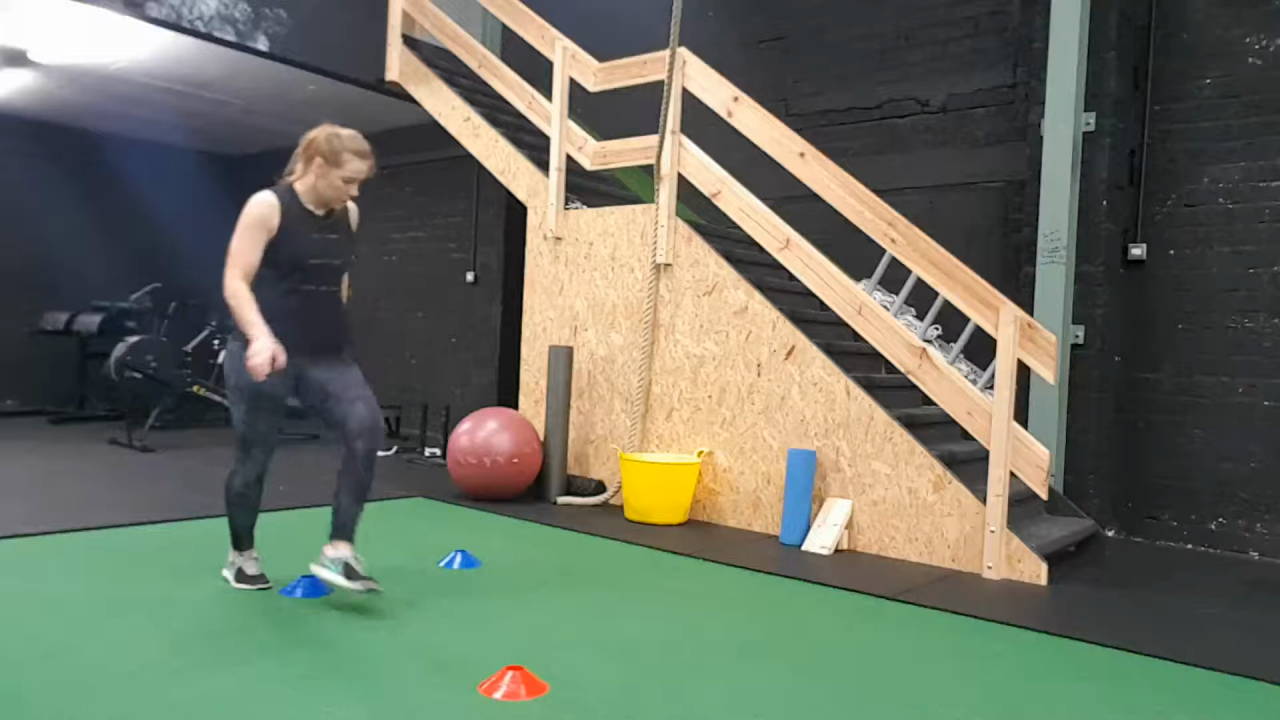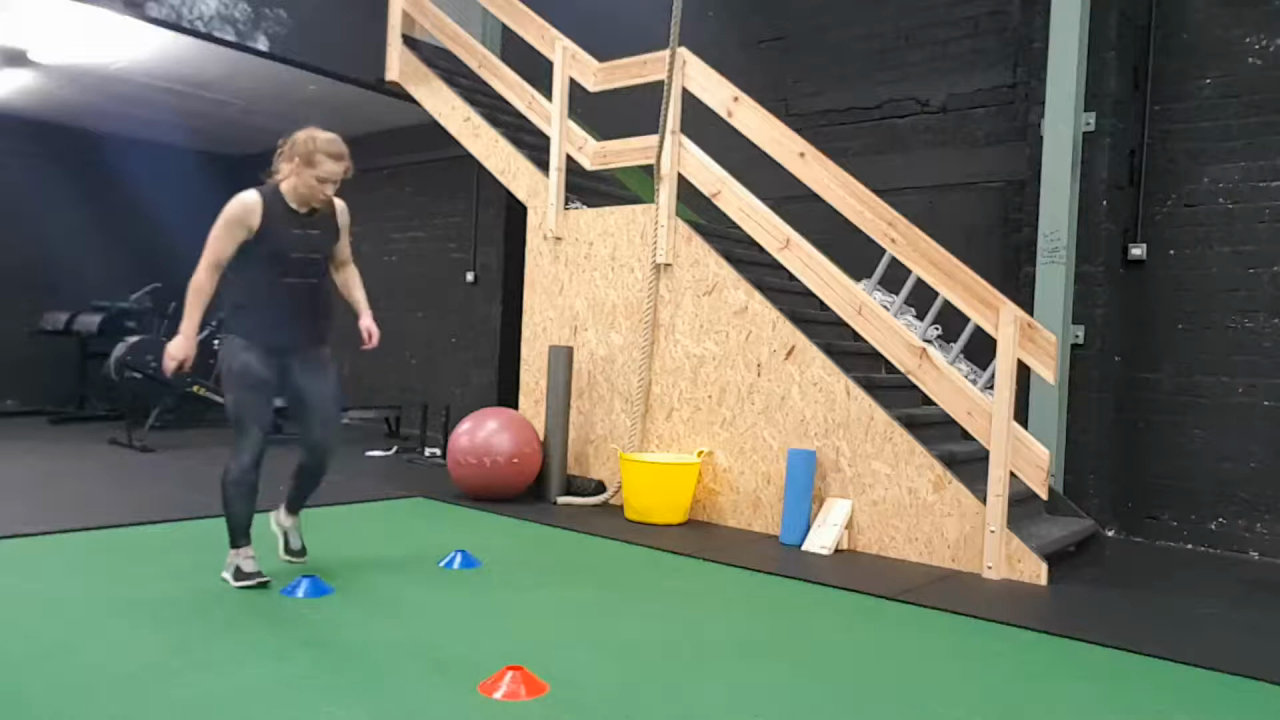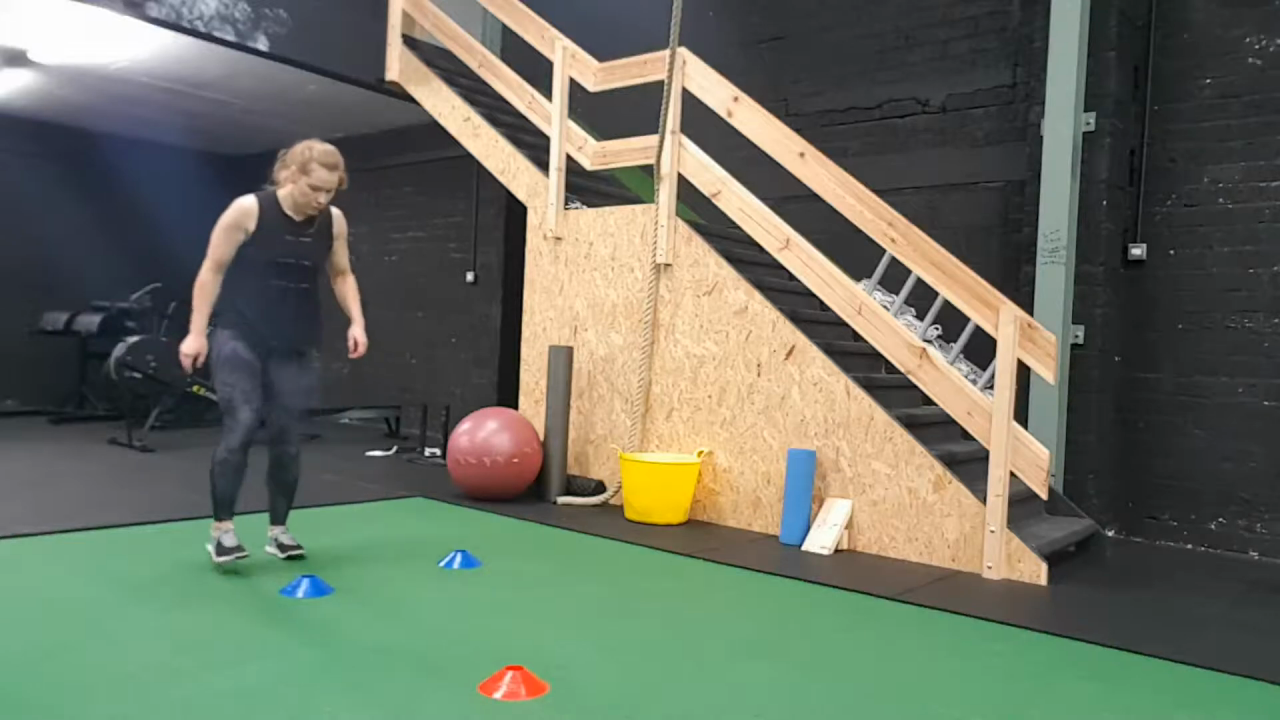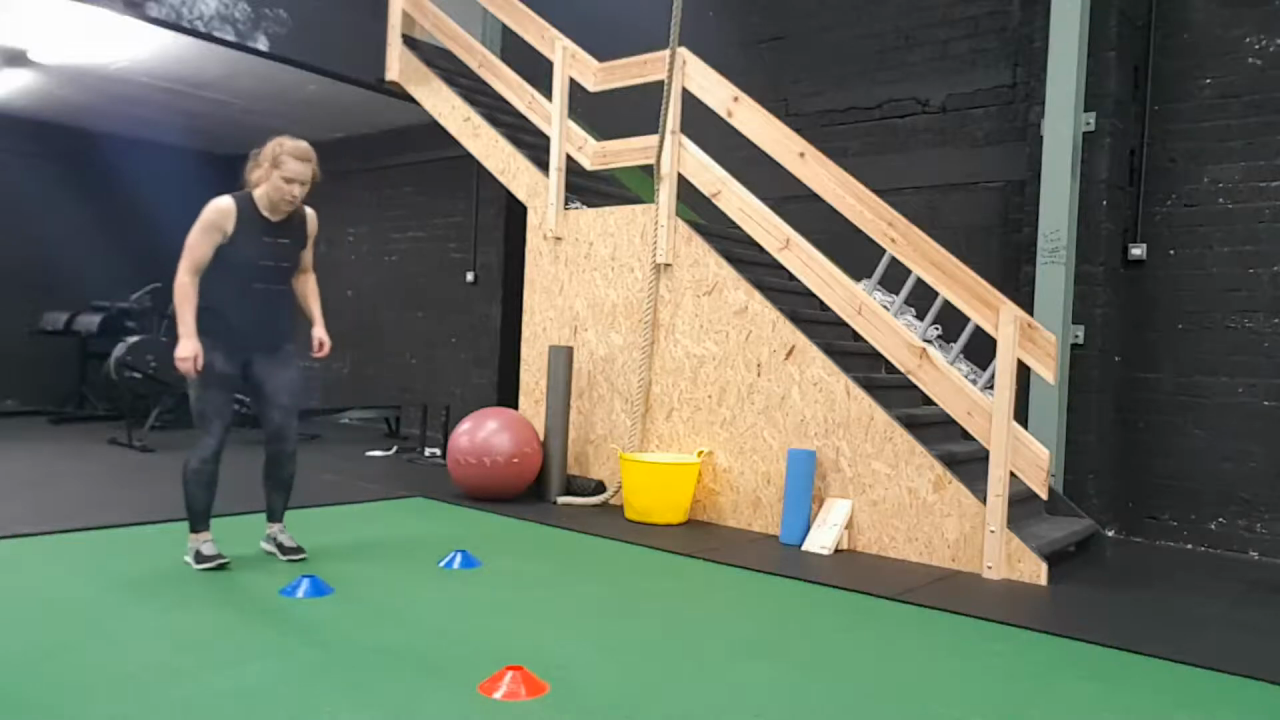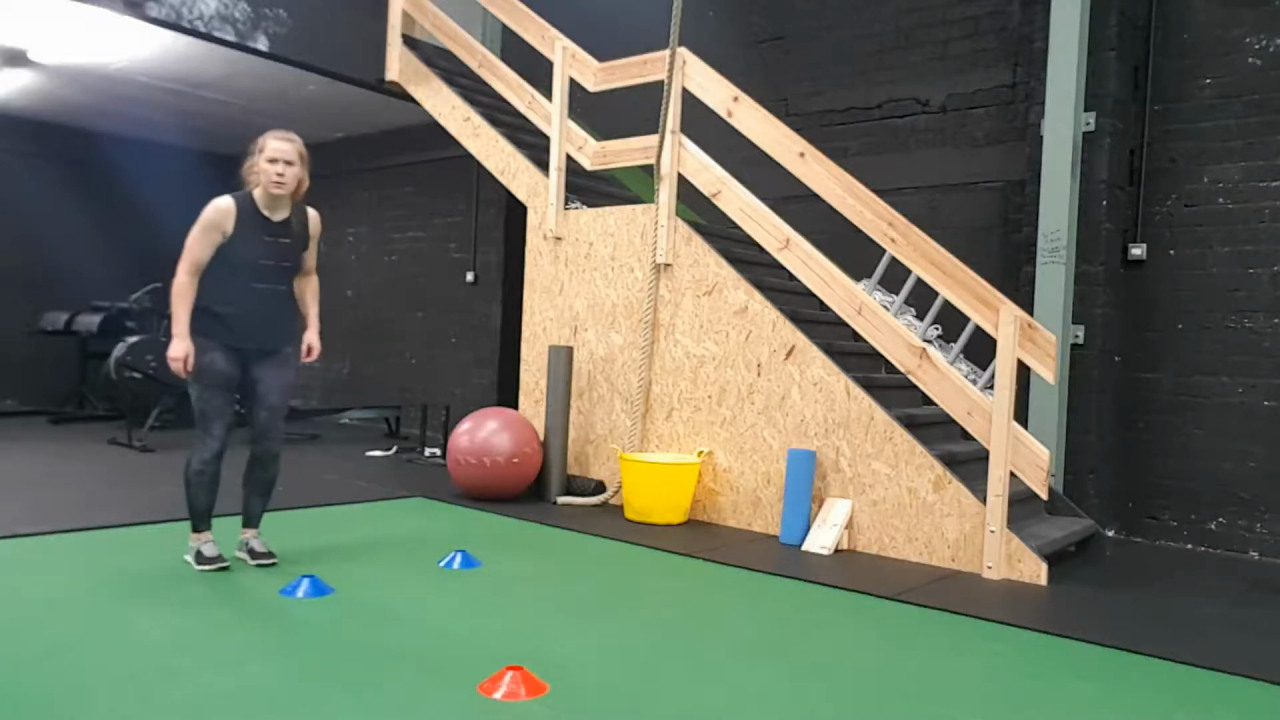
dt=0.3s
person 1, frame 1
left shoulder: (348, 215)
right shoulder: (266, 207)
right elbow: (235, 282)
right wrist: (260, 339)
left hip: (325, 354)
right hip: (263, 355)
left knee: (367, 429)
right knee: (254, 457)
left ankle: (338, 550)
right ankle: (241, 556)
person 1, frame 2
left shoulder: (336, 213)
right shoulder: (250, 206)
left elbow: (343, 266)
right elbow: (209, 269)
left wrist: (364, 313)
right wrist: (187, 334)
left hip: (309, 348)
right hip: (250, 345)
left knee: (321, 443)
right knee: (251, 446)
left ankle: (288, 515)
right ankle: (239, 554)
person 1, frame 3
left shoulder: (334, 221)
right shoulder: (248, 210)
left elbow: (341, 275)
right elbow: (212, 271)
left wrist: (356, 321)
right wrist: (197, 331)
left hip: (296, 348)
right hip: (238, 337)
left knee: (286, 439)
right knee: (241, 428)
left ankle: (278, 530)
right ankle: (222, 529)
person 1, frame 4
left shoulder: (306, 221)
right shoulder: (224, 211)
right elbow: (188, 274)
left wrist: (317, 322)
right wrist: (187, 336)
left hip: (275, 348)
right hip: (217, 345)
left knee: (284, 437)
right knee: (212, 440)
left ankle: (276, 528)
right ankle: (198, 538)
person 1, frame 5
left shoulder: (308, 221)
right shoulder: (224, 211)
right elbow: (188, 274)
left wrist: (311, 327)
right wrist: (180, 336)
left hip: (275, 349)
right hip: (216, 344)
left knee: (269, 443)
right knee: (213, 440)
left ankle: (250, 534)
right ankle: (199, 537)
